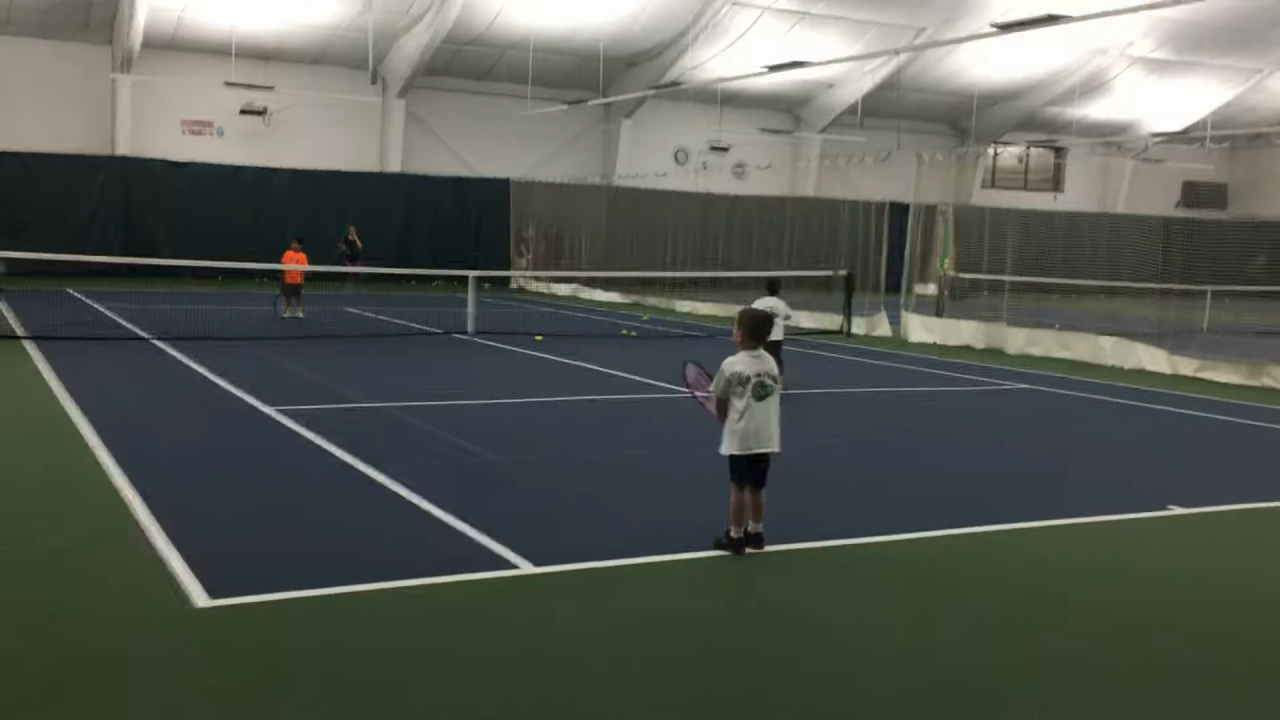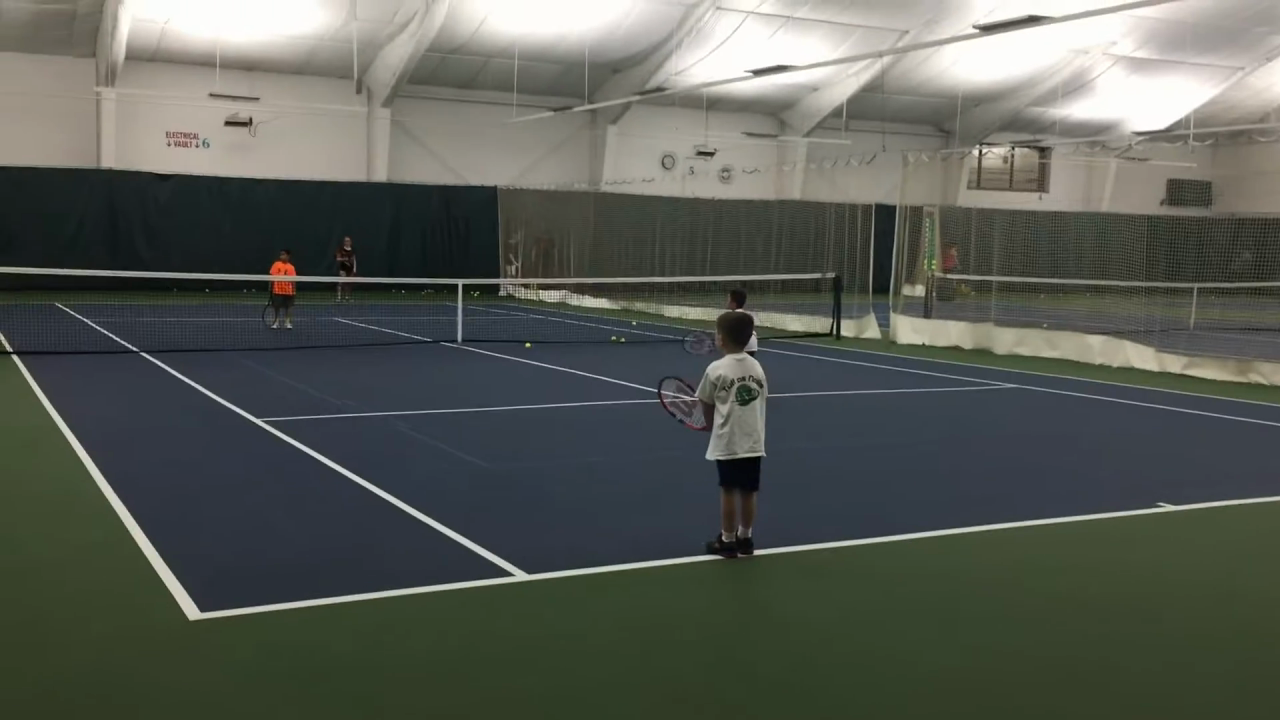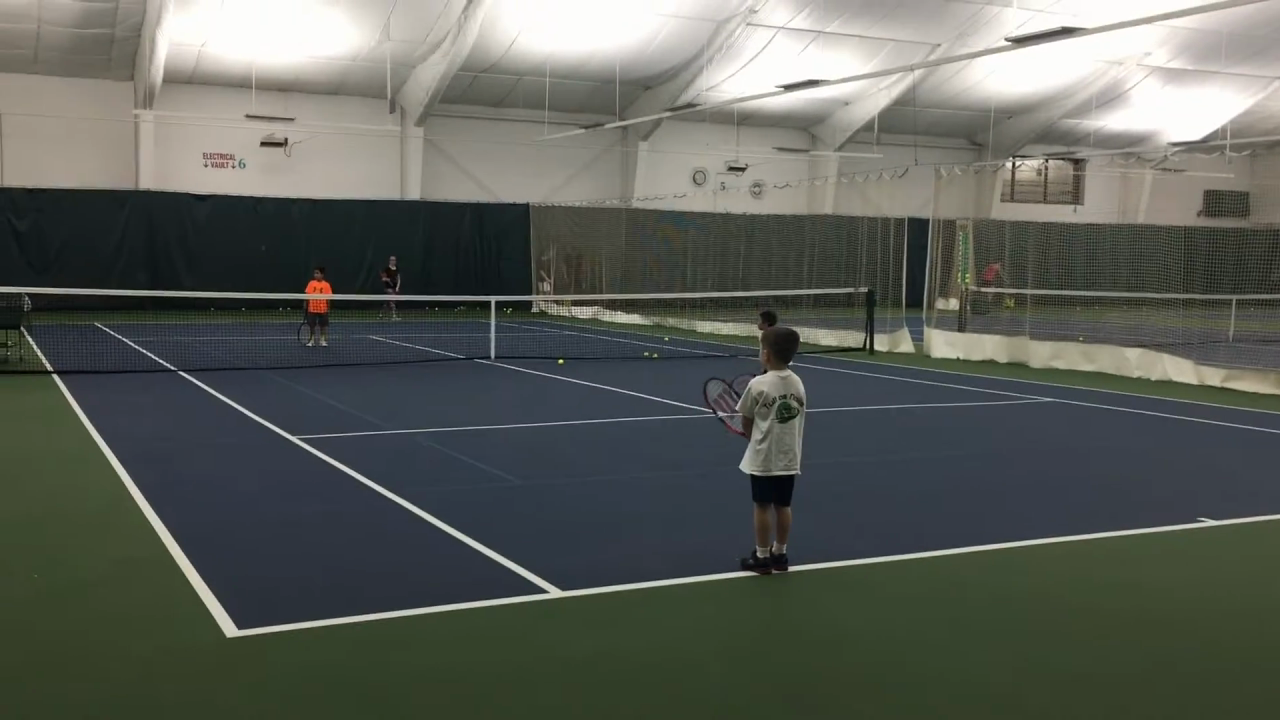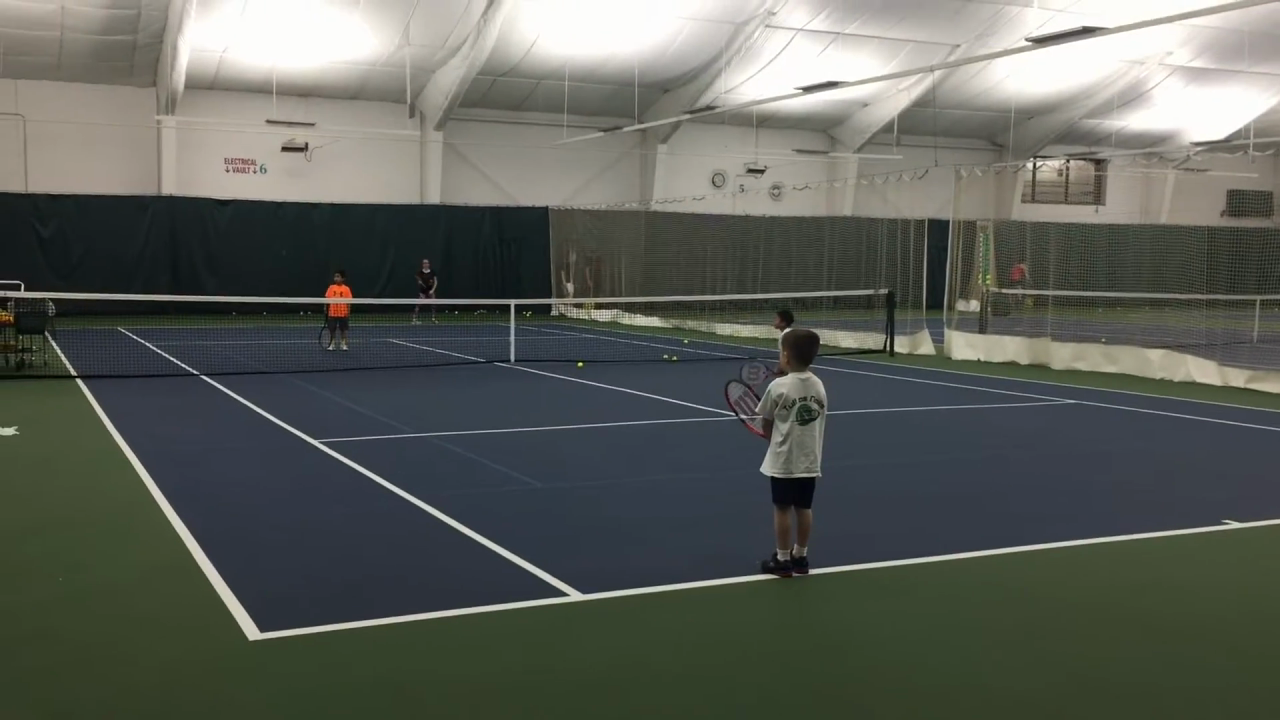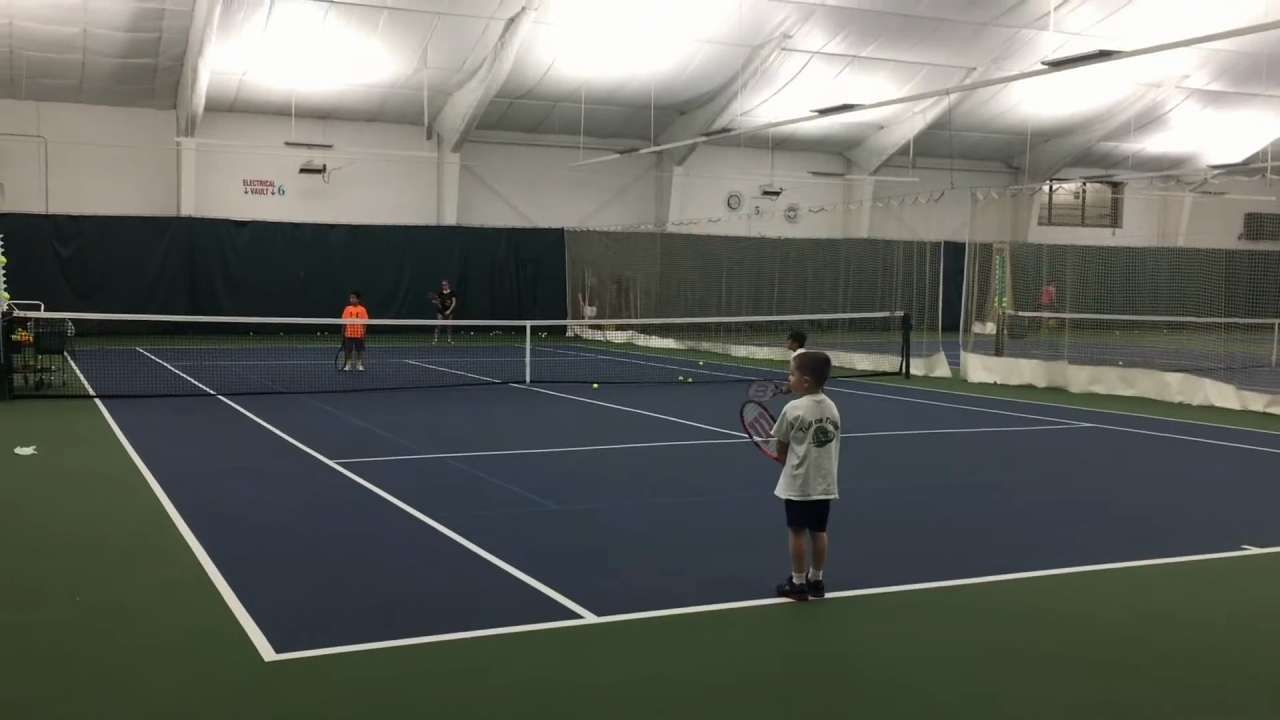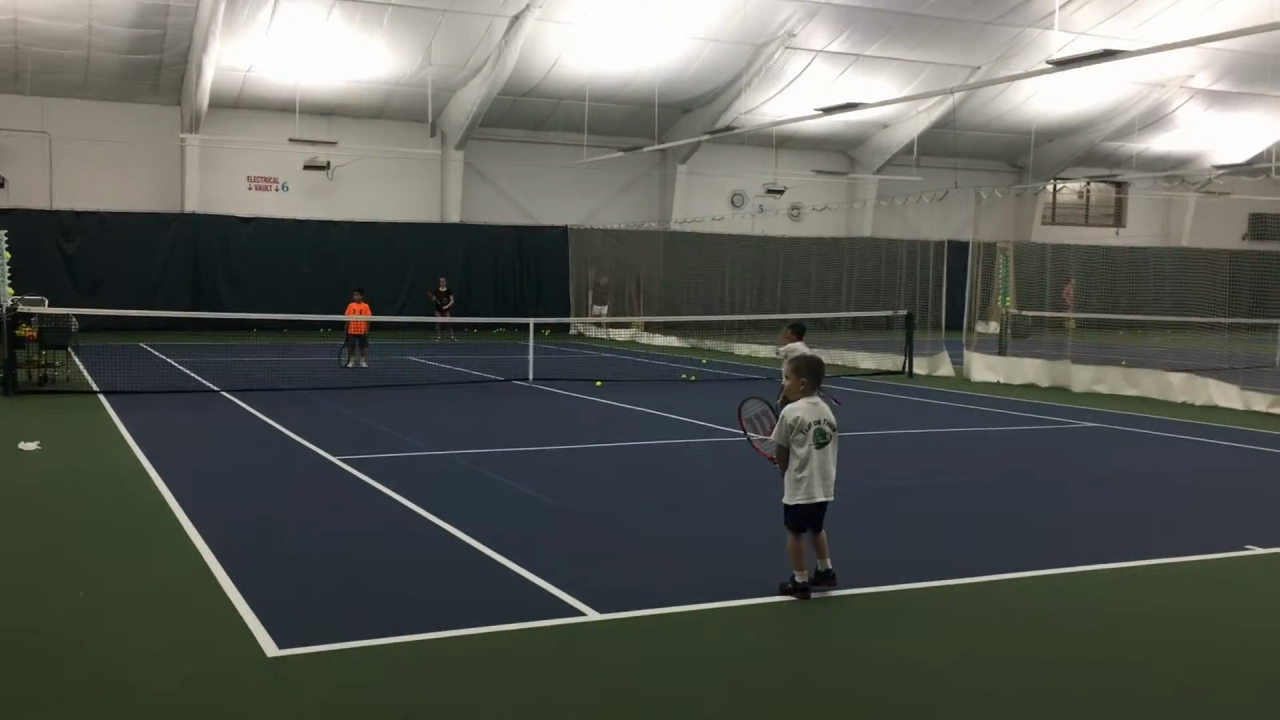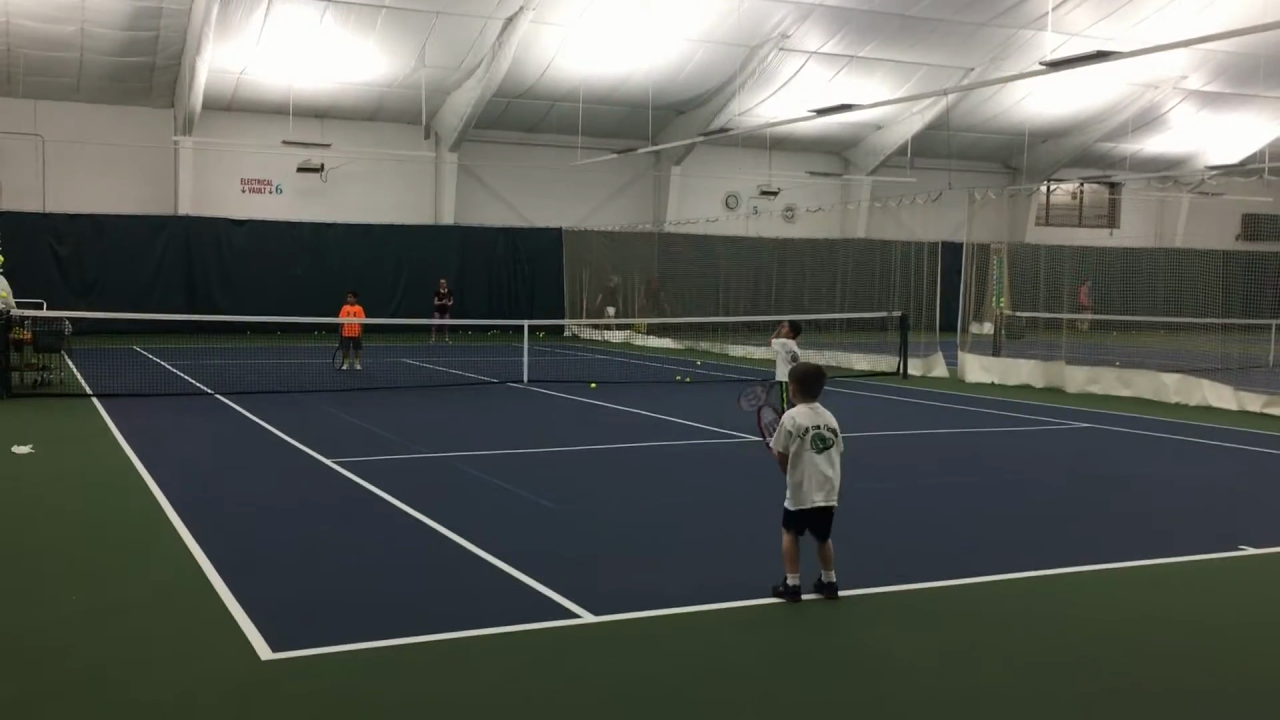
dt=0.7s
person 1, frame 1
left shoulder: (731, 365)
right shoulder: (771, 363)
left elbow: (720, 401)
right elbow: (772, 395)
left wrist: (724, 419)
left hip: (742, 437)
right hip: (765, 437)
left knee: (739, 487)
right knee: (757, 486)
left ankle: (736, 537)
right ankle: (755, 532)
person 1, frame 2
left shoulder: (716, 369)
right shoulder: (756, 367)
left elbow: (707, 405)
right elbow: (759, 400)
left wrist: (712, 427)
left hip: (728, 442)
right hip: (753, 441)
left knee: (729, 491)
right knee: (748, 491)
left ankle: (727, 541)
right ankle: (745, 538)
person 1, frame 3
left shoulder: (759, 384)
right shoulder: (798, 383)
left elbow: (746, 421)
right elbow: (796, 417)
left wrist: (753, 437)
left hip: (763, 457)
right hip: (789, 457)
left knee: (762, 506)
right knee: (783, 506)
left ankle: (762, 557)
right ankle: (779, 554)
person 1, frame 4
left shoulder: (779, 386)
right shoulder: (819, 386)
left elbow: (766, 423)
right elbow: (817, 420)
left wrist: (774, 439)
right wrist: (805, 444)
left hip: (784, 460)
right hip: (809, 460)
left knee: (783, 509)
right knee: (804, 508)
left ankle: (783, 560)
right ankle: (800, 556)
person 1, frame 5
left shoulder: (794, 409)
right shoulder: (831, 407)
left elbow: (781, 447)
right elbow: (830, 442)
left wrist: (786, 462)
left hip: (798, 483)
right hip: (824, 483)
left knee: (797, 532)
right knee: (818, 531)
left ankle: (798, 583)
right ankle: (816, 580)
person 1, frame 6
left shoulder: (791, 412)
right shoulder: (826, 410)
left elbow: (781, 452)
right elbow: (828, 446)
left wrist: (786, 471)
left hip: (801, 485)
right hip: (824, 484)
left knee: (795, 532)
right knee: (816, 528)
left ankle: (800, 582)
right ankle: (825, 570)
person 1, frame 7
left shoulder: (791, 418)
right shoulder: (830, 418)
left elbow: (782, 459)
right elbow: (837, 453)
left wrist: (790, 474)
left hip: (801, 491)
right hip: (828, 491)
left knee: (790, 533)
right knee: (823, 536)
left ankle: (792, 584)
right ankle: (829, 581)
